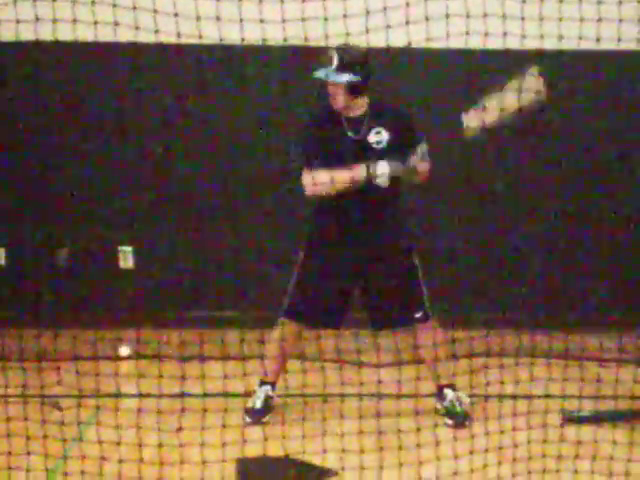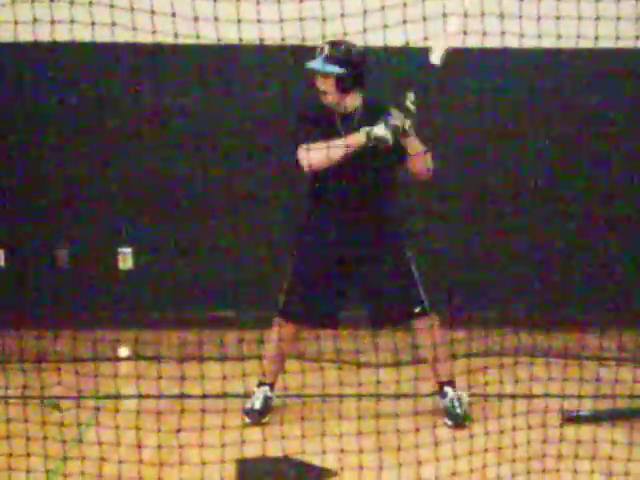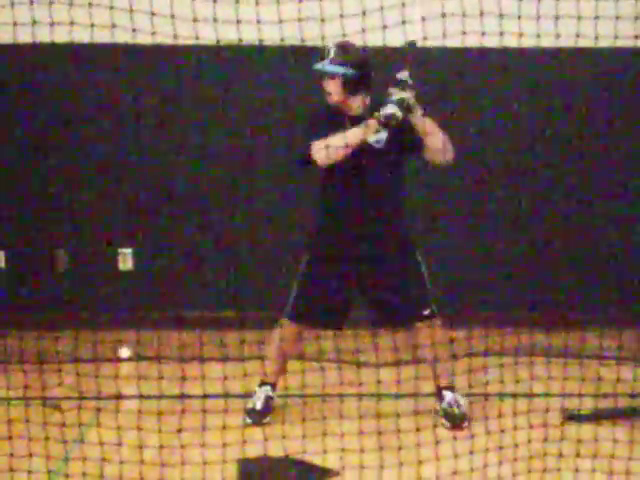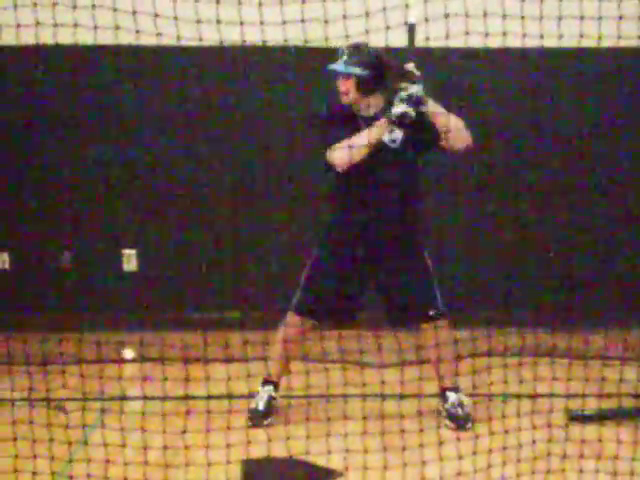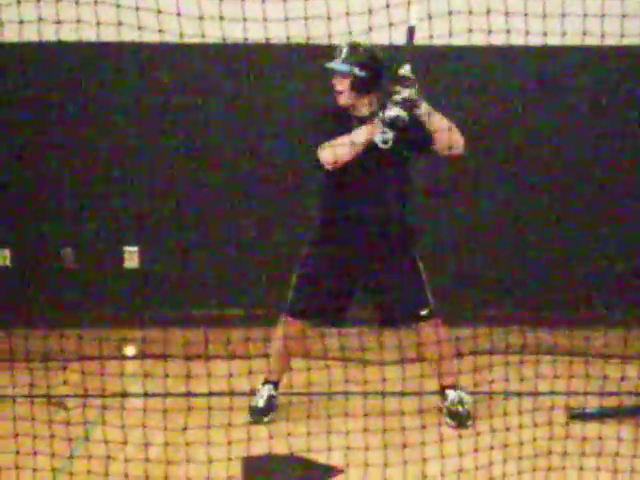
dt=0.2s
person 1, frame 1
left shoulder: (394, 119)
right shoulder: (319, 125)
left elbow: (421, 168)
right elbow: (312, 183)
left wrist: (414, 166)
right wrist: (368, 170)
left hip: (386, 240)
right hip: (331, 241)
left knee: (420, 316)
right knee: (293, 318)
left ankle: (447, 392)
right ankle: (266, 390)
person 1, frame 2
left shoulder: (384, 115)
right shoulder: (312, 118)
left elbow: (424, 171)
right elbow: (310, 160)
left wrist: (407, 134)
right wrist: (365, 135)
left hip: (378, 239)
right hip: (324, 240)
left knee: (420, 313)
right knee: (289, 318)
left ankle: (448, 390)
right ankle: (265, 390)
person 1, frame 3
left shoulder: (393, 116)
right shoulder: (324, 119)
left elbow: (444, 156)
right elbow: (322, 154)
left wrist: (414, 112)
right wrist: (374, 123)
left hip: (387, 240)
right hip: (334, 243)
left knee: (423, 317)
right knee: (294, 319)
left ankle: (447, 393)
right ankle: (266, 390)
person 1, frame 4
left shoulder: (409, 117)
right shoulder: (336, 119)
left elbow: (462, 141)
right elbow: (341, 158)
left wrist: (424, 102)
right wrist: (386, 121)
left hip: (397, 241)
right hip: (344, 240)
left knee: (433, 316)
right knee: (300, 315)
left ankle: (451, 394)
right ankle: (269, 388)
person 1, frame 5
left shoulder: (403, 119)
right shoulder: (330, 119)
left elbow: (455, 146)
right elbow: (330, 157)
left wrist: (418, 105)
right wrist: (378, 123)
left hip: (388, 241)
right hip: (335, 240)
left knee: (426, 316)
right knee: (295, 316)
left ankle: (451, 391)
right ankle: (269, 388)
